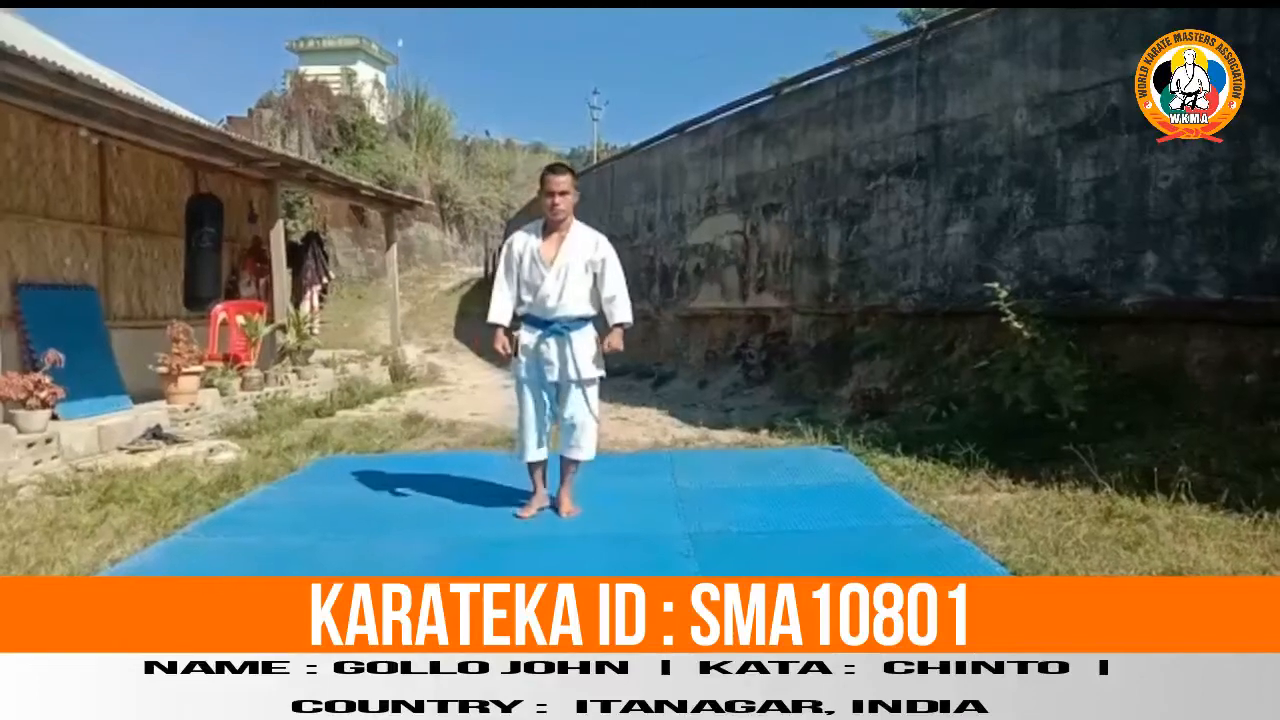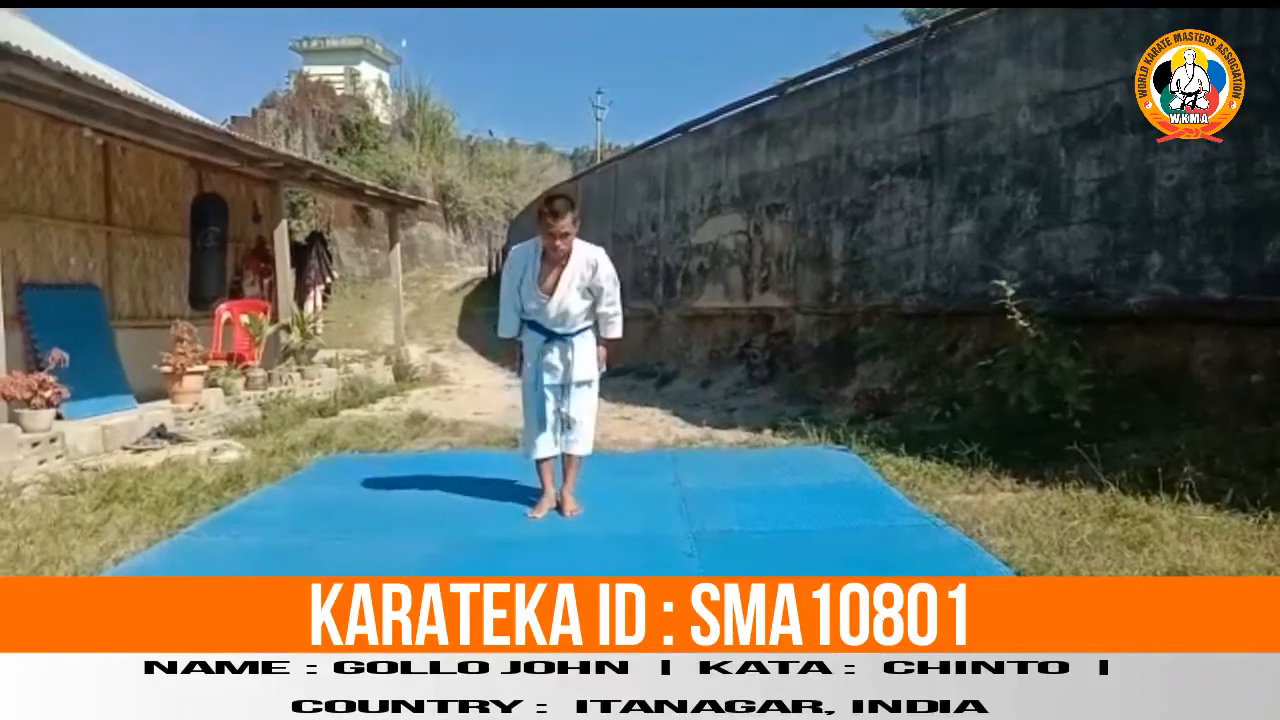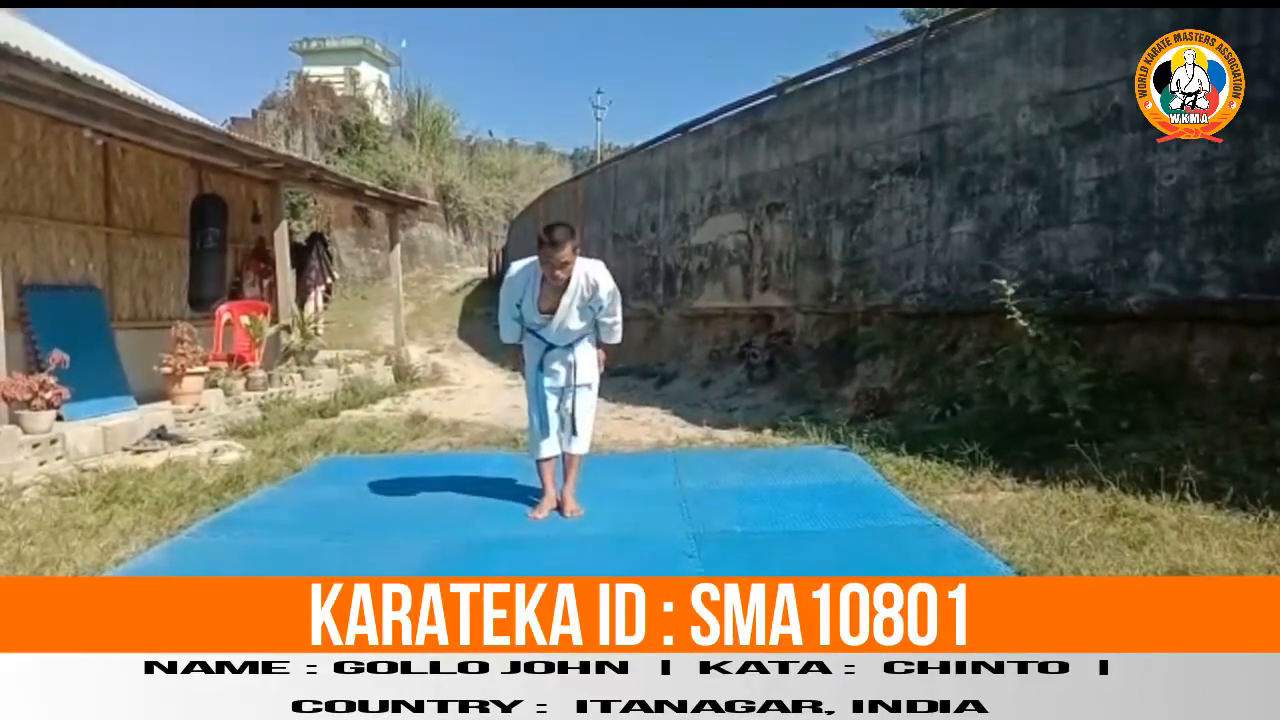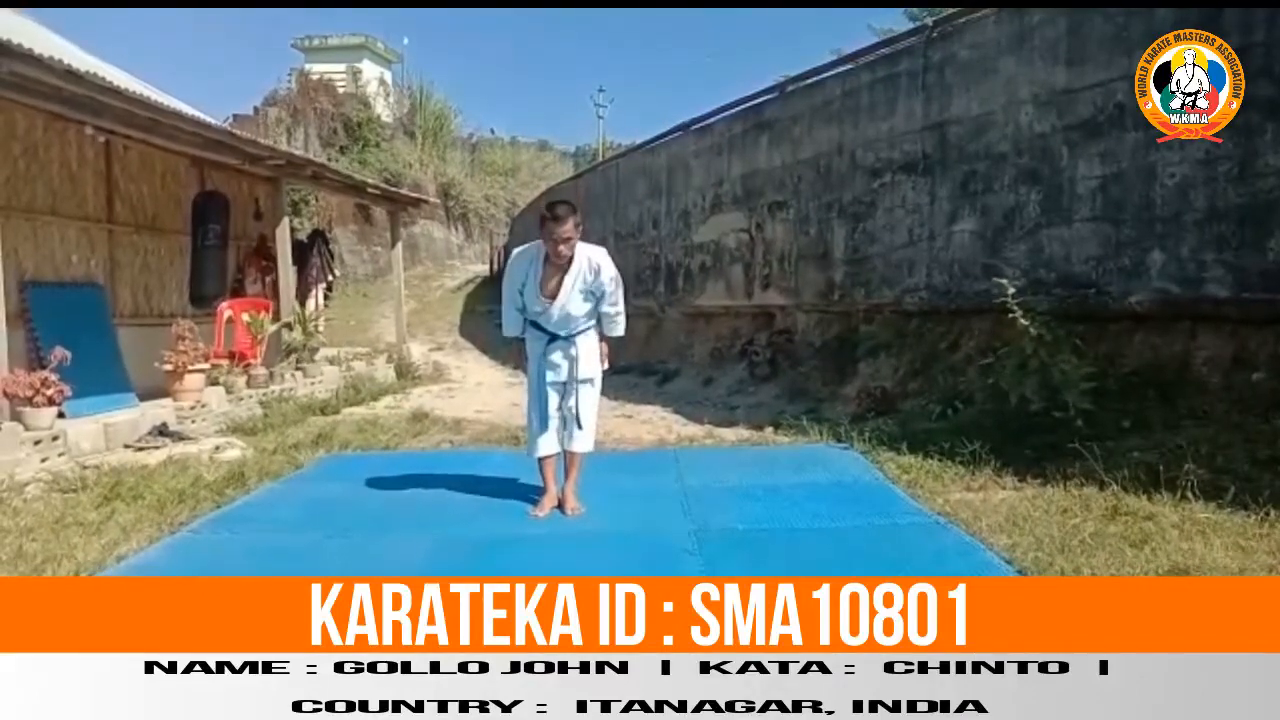
dt=0.7s
person 1, frame 1
left shoulder: (594, 242)
right shoulder: (519, 241)
left elbow: (613, 286)
right elbow: (505, 287)
left wrist: (617, 328)
right wrist: (499, 329)
left hip: (578, 339)
right hip: (532, 339)
left knee: (577, 418)
right knee: (533, 419)
left ankle: (565, 492)
right ankle: (538, 492)
person 1, frame 2
left shoulder: (594, 260)
right shoulder: (519, 257)
left elbow: (609, 305)
right elbow: (510, 304)
left wrist: (603, 344)
right wrist: (514, 343)
left hip: (579, 344)
right hip: (538, 343)
left knee: (577, 417)
right knee: (539, 418)
left ankle: (568, 491)
right ankle: (547, 492)
person 1, frame 3
left shoulder: (596, 278)
right shoulder: (517, 276)
left elbow: (610, 316)
right elbow: (509, 314)
left wrist: (602, 347)
right wrist: (514, 348)
left hip: (581, 350)
right hip: (539, 350)
left knee: (577, 418)
right knee: (542, 419)
left ankle: (568, 492)
right ankle: (548, 493)
person 1, frame 4
left shoulder: (598, 263)
right shoulder: (520, 261)
left elbow: (612, 305)
right elbow: (512, 305)
left wrist: (605, 340)
right wrist: (517, 342)
left hip: (583, 344)
right hip: (541, 344)
left knee: (580, 415)
right knee: (542, 415)
left ankle: (569, 489)
right ankle: (549, 490)
